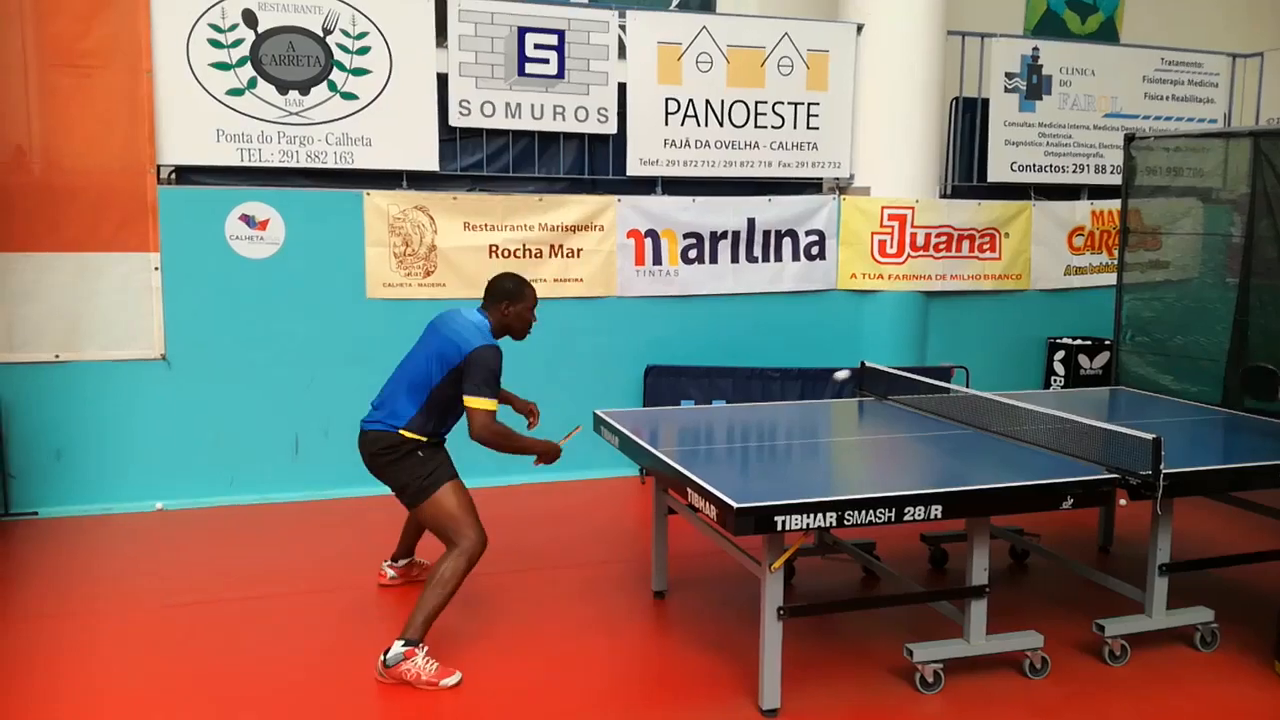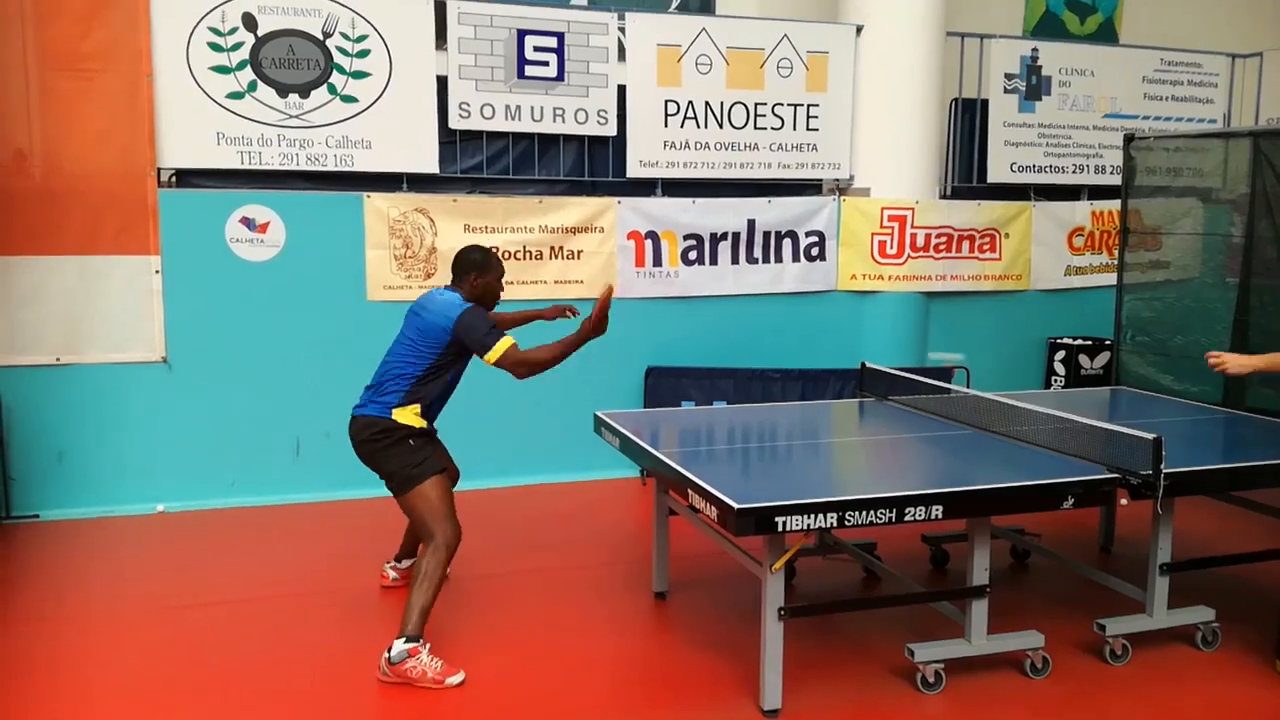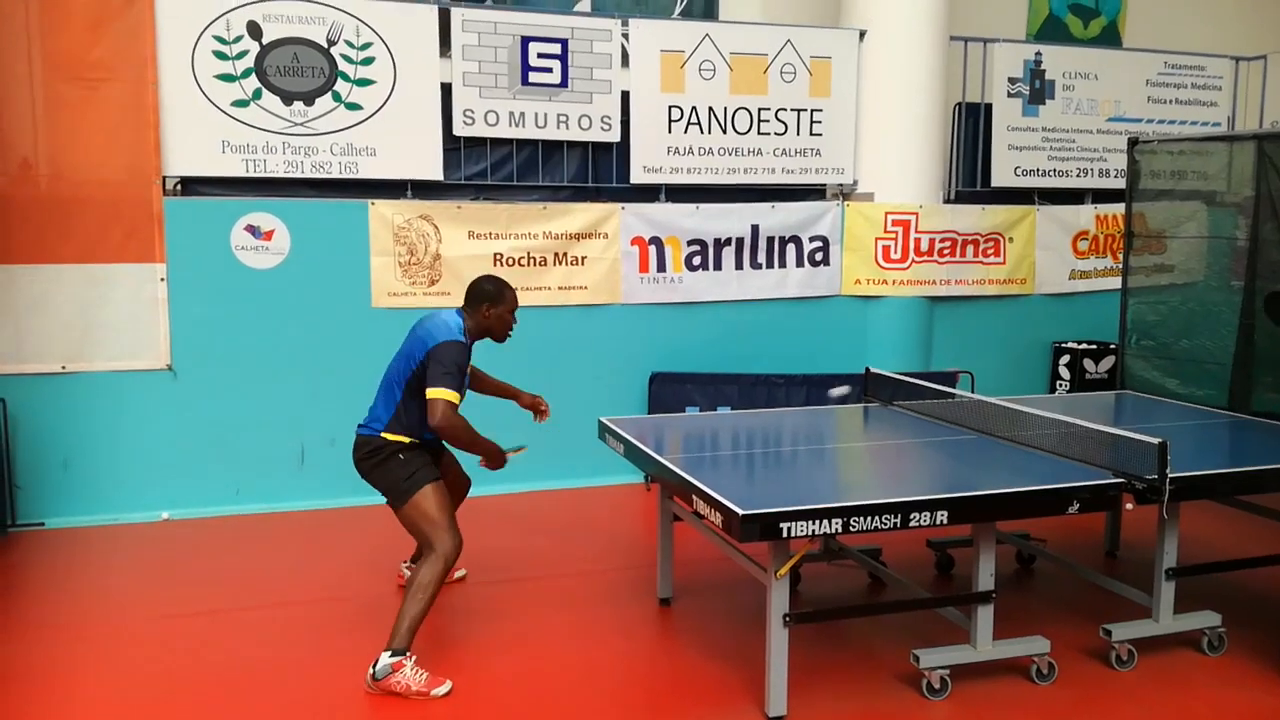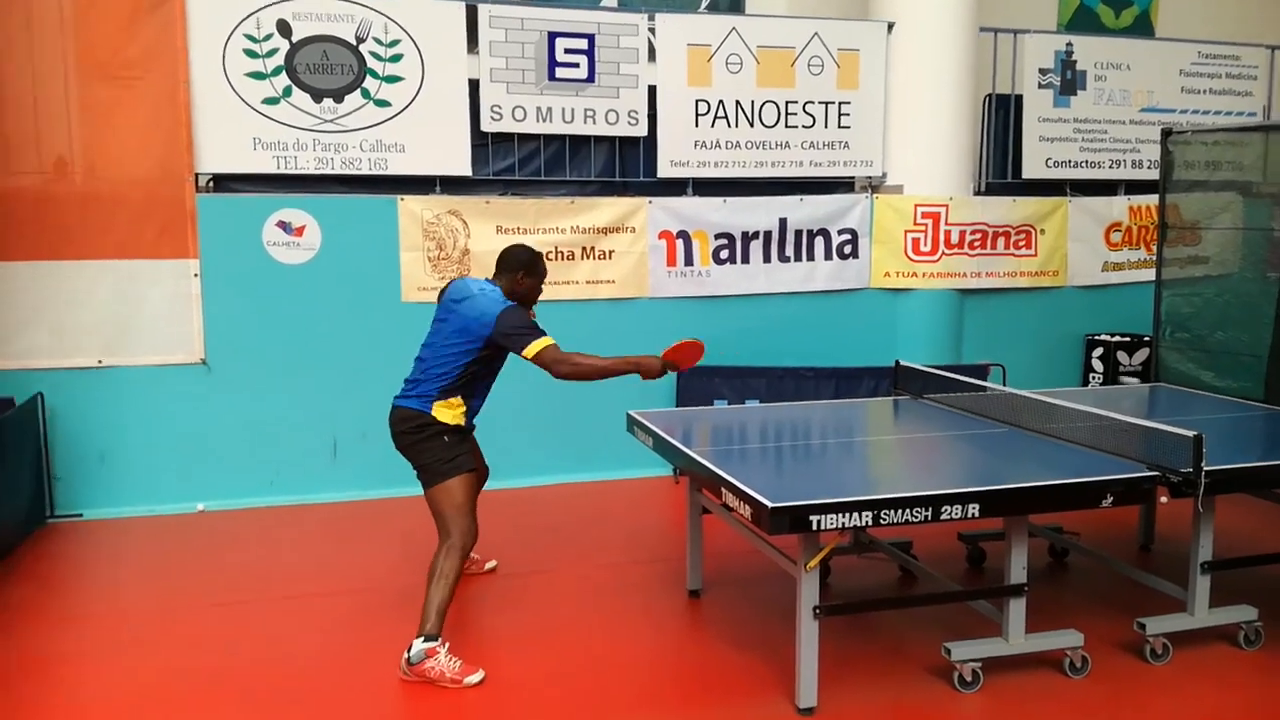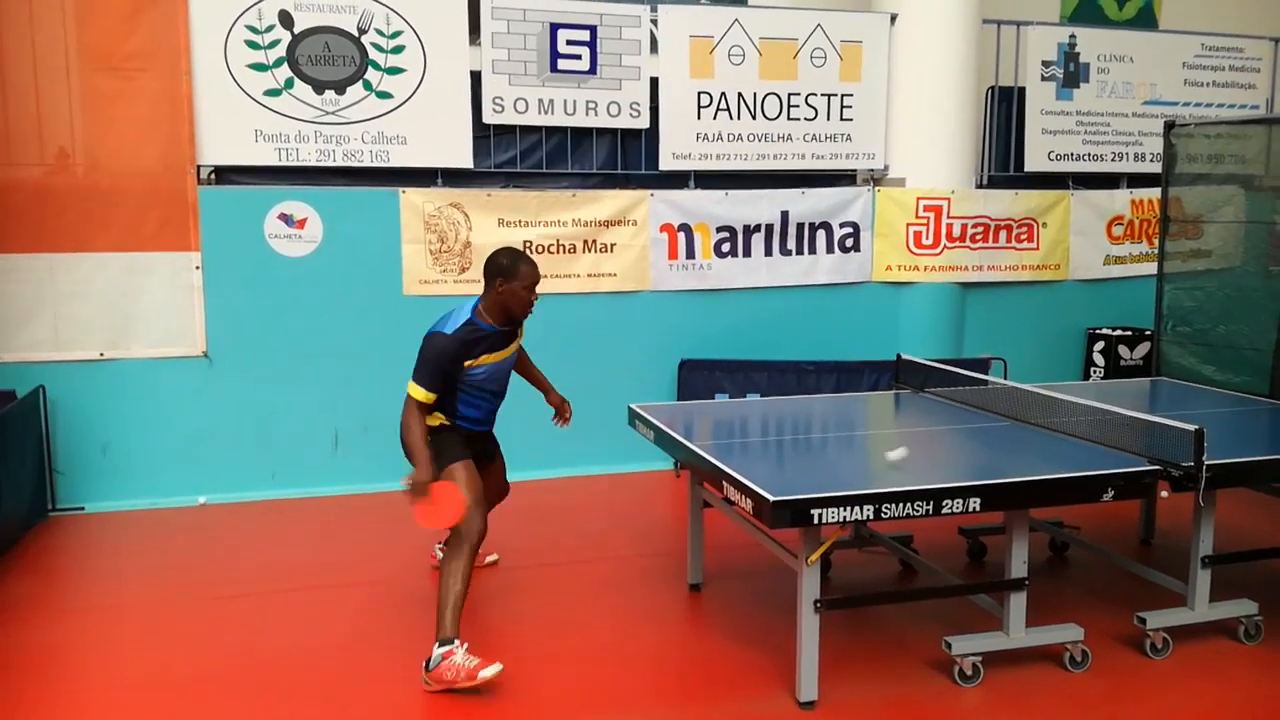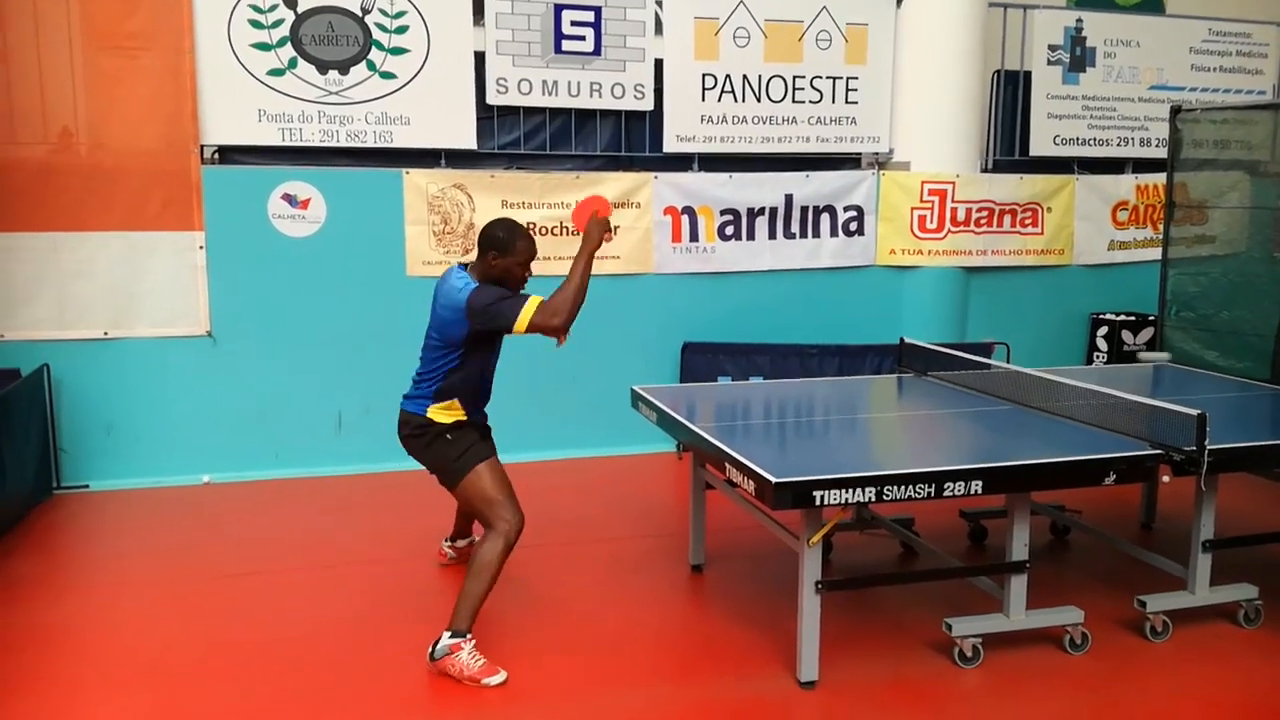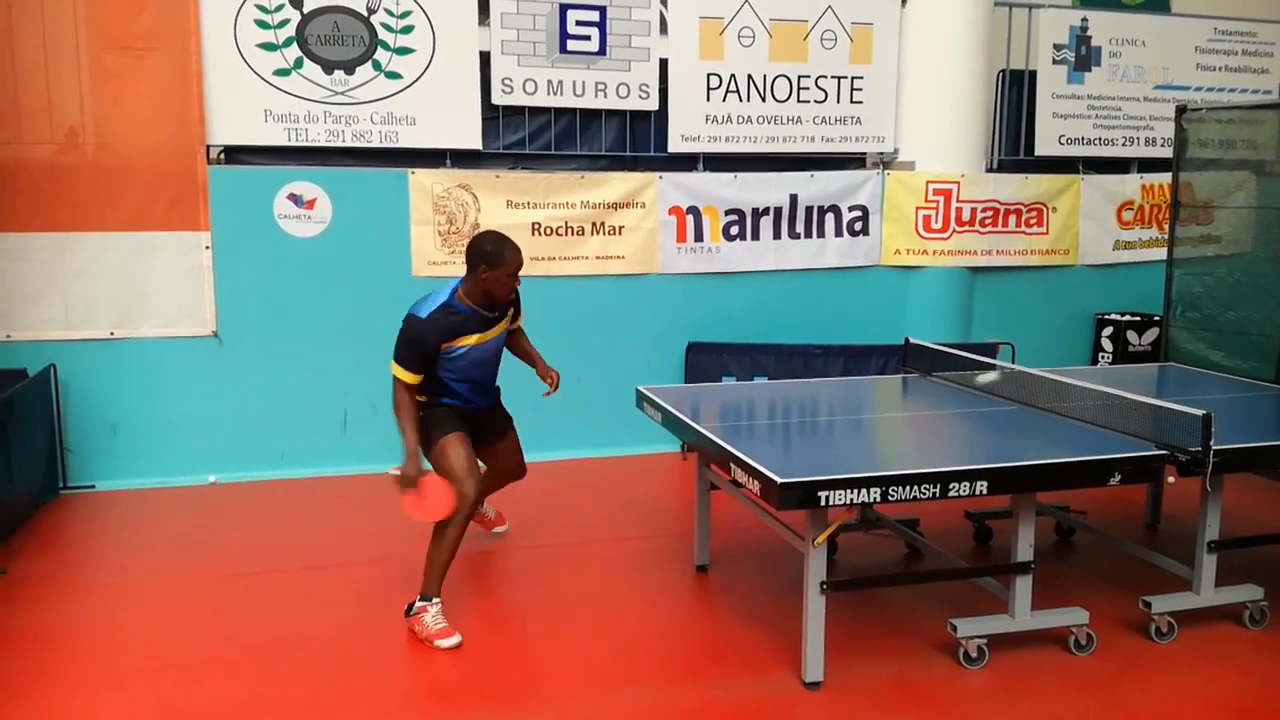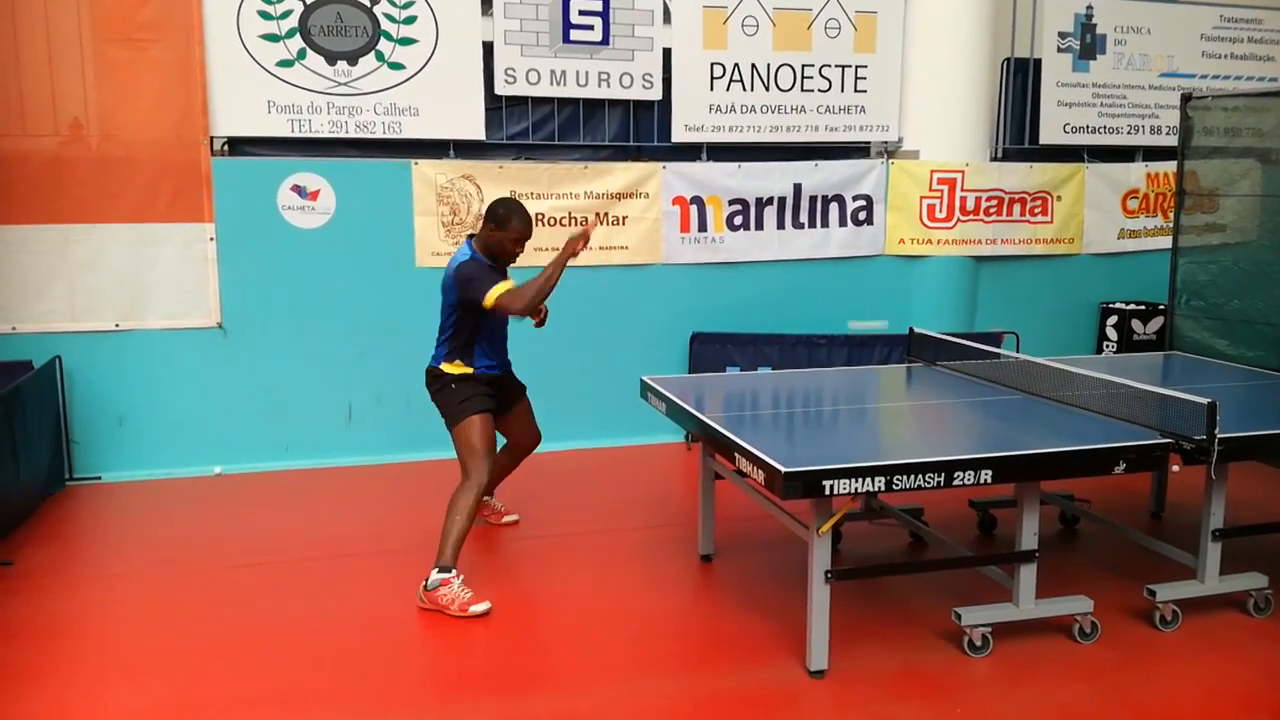
dt=0.4s
person 1, frame 1
left shoulder: (455, 318)
right shoulder: (484, 349)
right elbow: (483, 430)
left wrist: (511, 399)
right wrist: (541, 447)
left hip: (383, 432)
right hip: (398, 444)
left knee: (434, 493)
right knee: (469, 541)
left ankle: (399, 564)
right ankle: (403, 653)
person 1, frame 2
left shoulder: (438, 301)
right shoulder: (464, 316)
left elbow: (489, 327)
right elbow: (519, 366)
left wrist: (541, 314)
right wrist: (585, 334)
left hip: (383, 422)
right hip: (390, 429)
left knee: (445, 477)
right knee: (445, 535)
left ankle: (402, 565)
right ankle: (405, 652)
person 1, frame 3
left shoulder: (448, 324)
right shoulder: (451, 344)
left elbow: (465, 375)
right elbow: (443, 419)
left wrist: (519, 396)
right wrist: (491, 450)
left hip: (408, 440)
right hip: (388, 448)
left knee: (456, 487)
right knee: (446, 545)
left ankle: (417, 567)
right ankle: (392, 663)
person 1, frame 4
left shoulder: (460, 288)
right shoulder: (505, 315)
right elbow: (562, 366)
right wrist: (638, 365)
left hip: (415, 413)
right hip: (430, 425)
left knee: (475, 474)
right knee: (461, 532)
left ankle: (458, 560)
right ankle: (425, 650)
person 1, frame 5
left shoulder: (509, 317)
right shoulder: (448, 338)
right elbow: (414, 410)
left wrist: (549, 390)
right wrist: (423, 466)
left hip: (473, 429)
right hip: (439, 431)
left knee: (495, 490)
right knee: (470, 525)
left ankle: (448, 549)
right ankle: (445, 653)
person 1, frame 6
left shoulder: (462, 278)
right shoulder: (478, 300)
right elbow: (556, 317)
left wrist: (536, 313)
right wrist: (588, 248)
left hip: (453, 417)
right hip: (436, 427)
left knee: (484, 483)
right knee: (506, 521)
left ankle: (458, 542)
right ankle: (452, 644)
person 1, frame 7
left shoulder: (502, 298)
right shoulder: (426, 320)
right elbow: (404, 389)
left wrist: (538, 363)
right wrist: (411, 453)
left hip: (483, 403)
right hip: (435, 407)
left knee: (512, 468)
right knee: (464, 493)
left ankle: (476, 505)
right ankle: (425, 605)
person 1, frame 8
left shoulder: (490, 260)
right shoulder: (467, 270)
right elbow: (518, 303)
left wrist: (534, 308)
right wrist: (564, 256)
left hip: (494, 374)
right hip: (458, 380)
left knee: (527, 439)
right knee: (478, 473)
left ankle: (481, 500)
right ankle: (440, 581)
